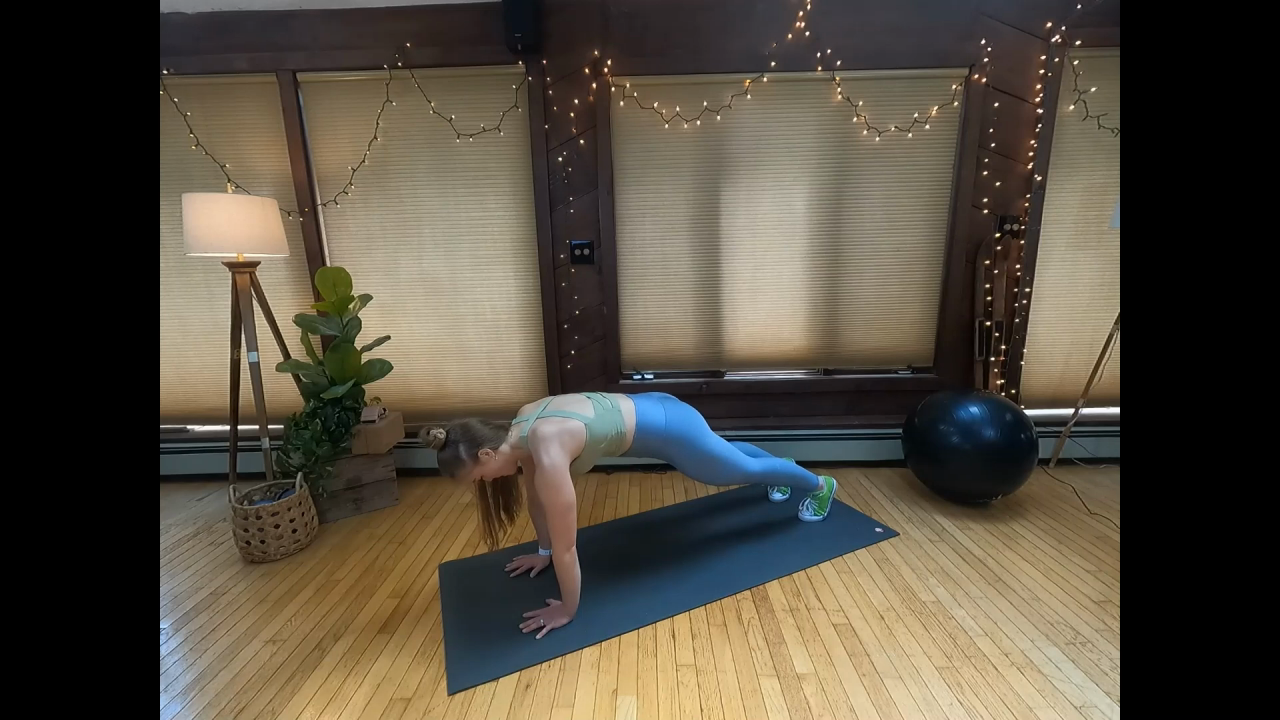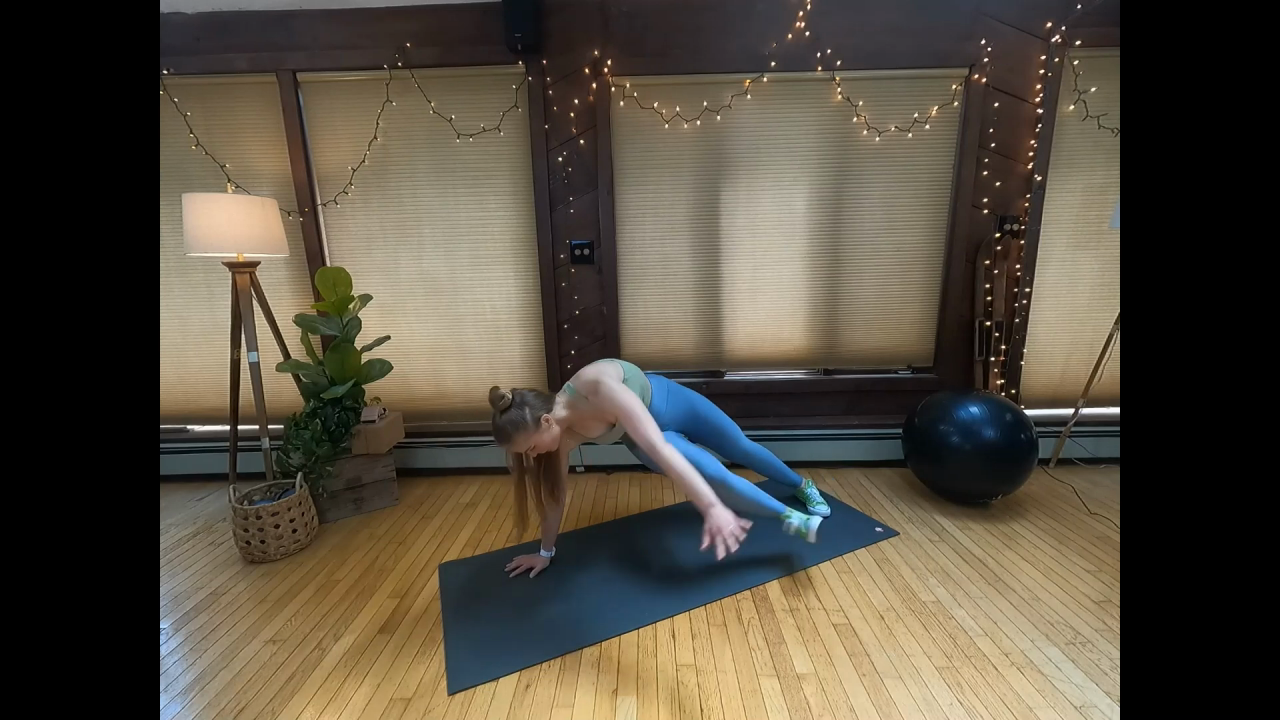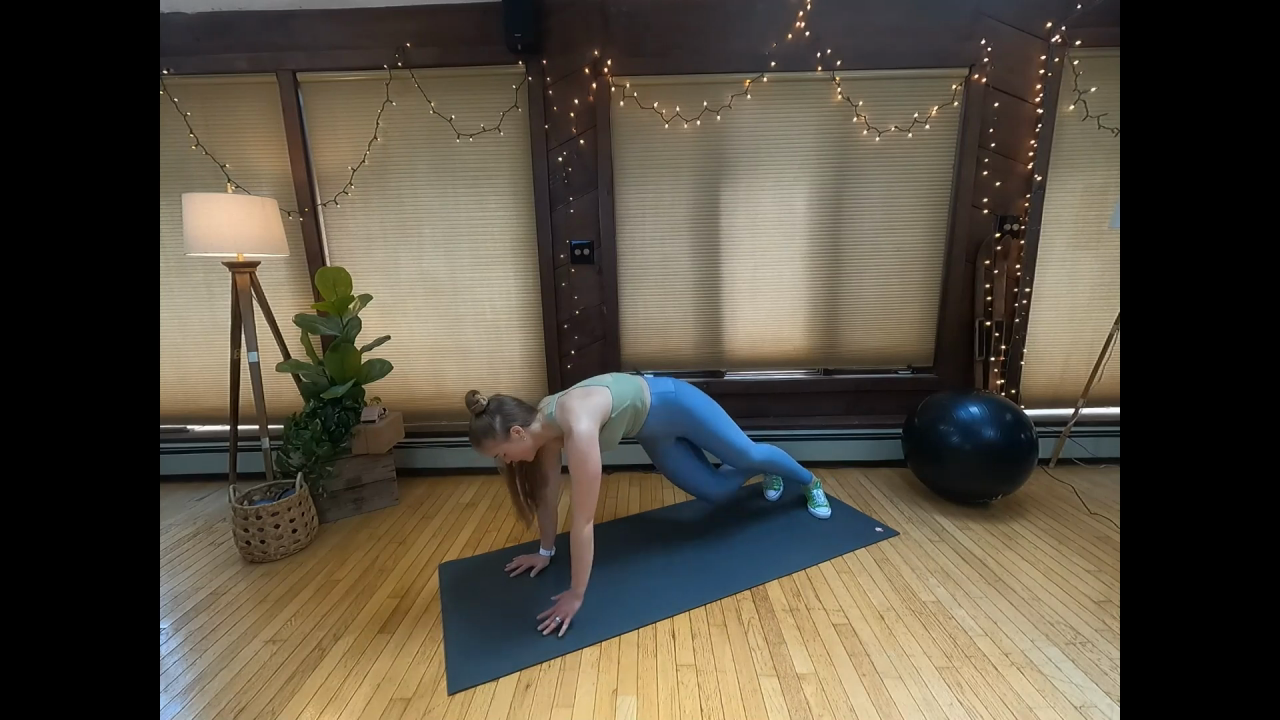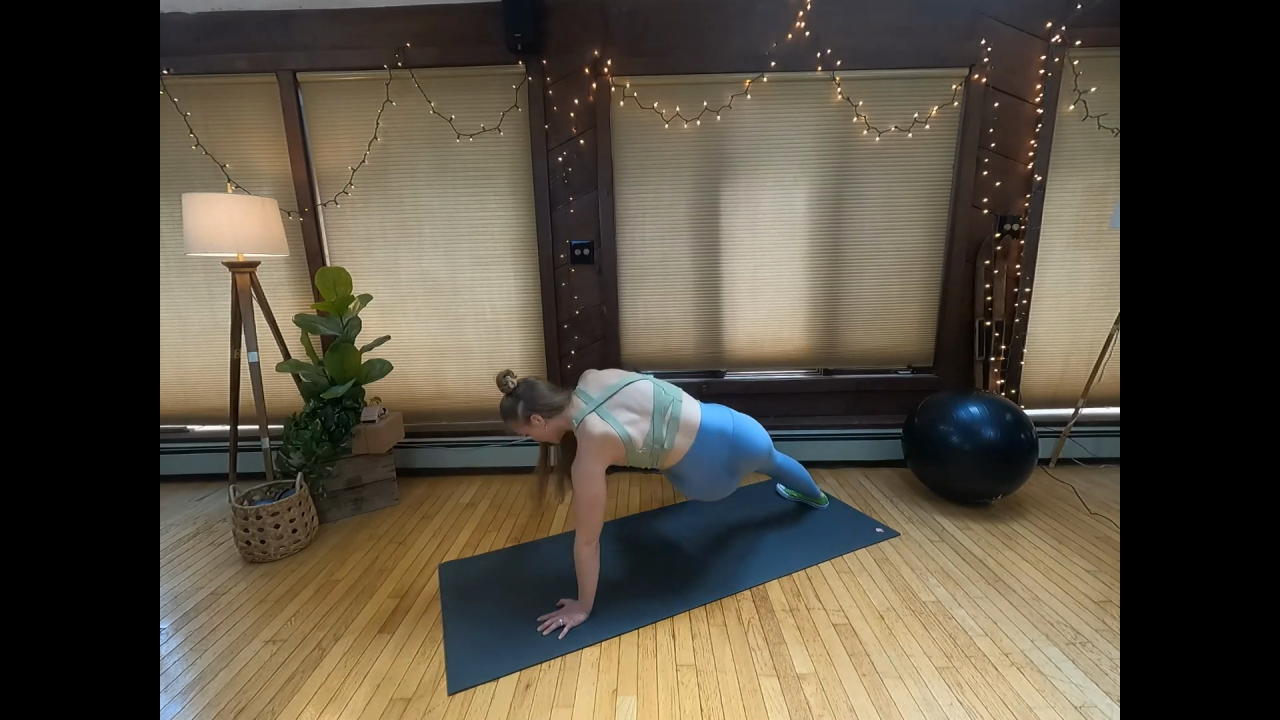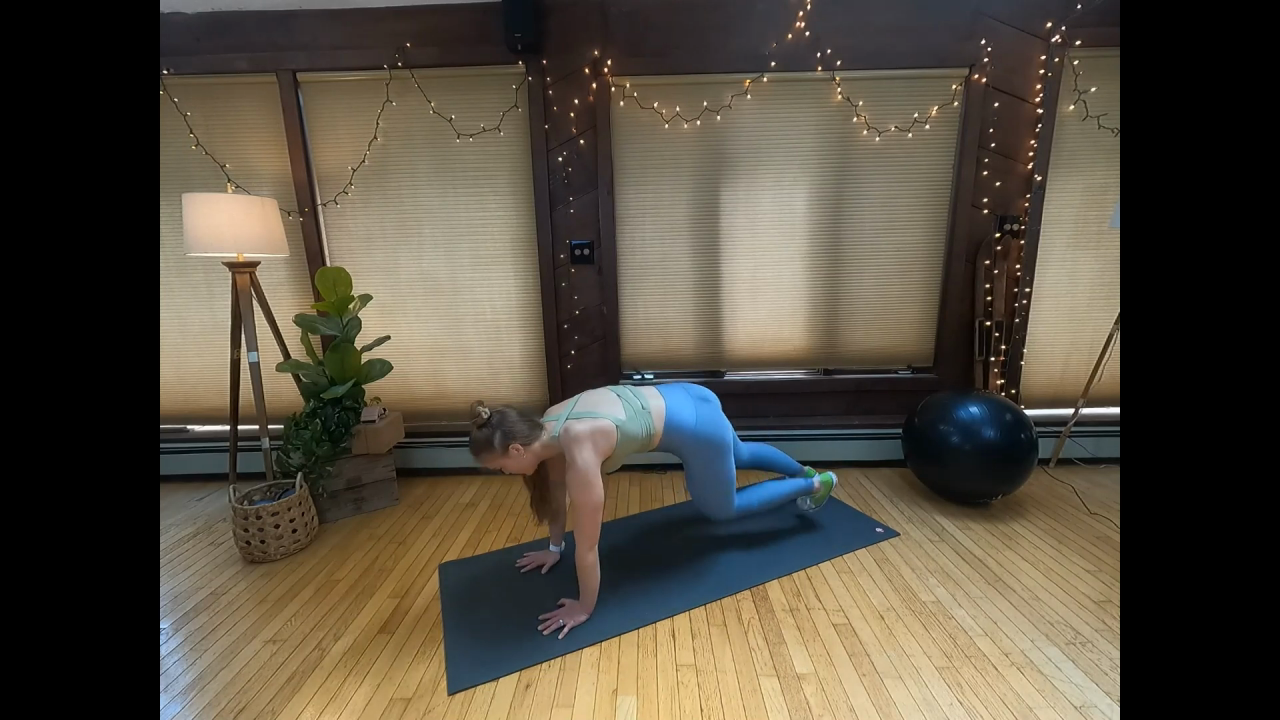
dt=0.7s
person 1, frame 1
left shoulder: (547, 454)
right shoulder: (520, 428)
left elbow: (567, 546)
right elbow: (536, 496)
left wrist: (568, 610)
right wrist: (542, 551)
left hip: (665, 428)
right hip: (647, 411)
left knee: (743, 470)
right knee: (722, 453)
left ankle: (820, 486)
right ankle: (776, 476)
person 1, frame 2
left shoulder: (598, 385)
right shoulder: (557, 427)
left elbow: (656, 447)
right elbow: (552, 493)
left wrist: (711, 508)
right wrist: (545, 551)
left hip: (666, 400)
right hip: (638, 430)
left knee: (742, 449)
right knee: (713, 476)
left ankle: (801, 485)
right ankle: (791, 518)
person 1, frame 3
left shoulder: (577, 430)
right shoulder: (542, 424)
left elbow: (583, 521)
right elbow: (546, 492)
left wrist: (575, 597)
right wrist: (546, 550)
left hip: (672, 403)
left knee: (748, 454)
right knee: (716, 490)
left ankle: (809, 483)
right ankle: (760, 475)
person 1, frame 4
left shoulder: (591, 447)
right shoulder: (593, 378)
left elbow: (587, 540)
left wrist: (582, 608)
left hip: (710, 477)
right hip: (741, 430)
right knee: (768, 461)
right ankle: (815, 497)
person 1, frame 5
left shoulder: (579, 455)
right shoulder: (550, 423)
left elbow: (587, 544)
right elbow: (554, 490)
left wrist: (584, 607)
right wrist: (554, 547)
left hip: (695, 426)
right hip: (684, 398)
left knee: (719, 508)
right knee: (736, 454)
left ankle: (813, 486)
right ankle: (803, 473)
